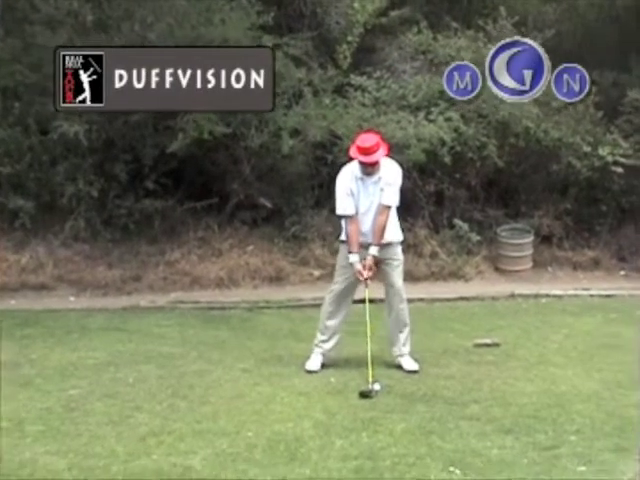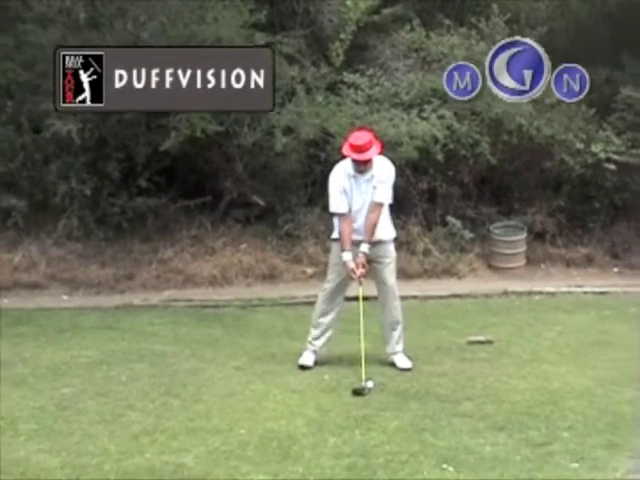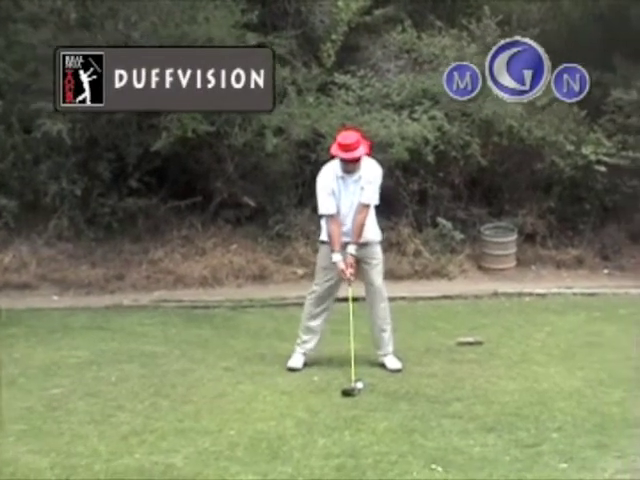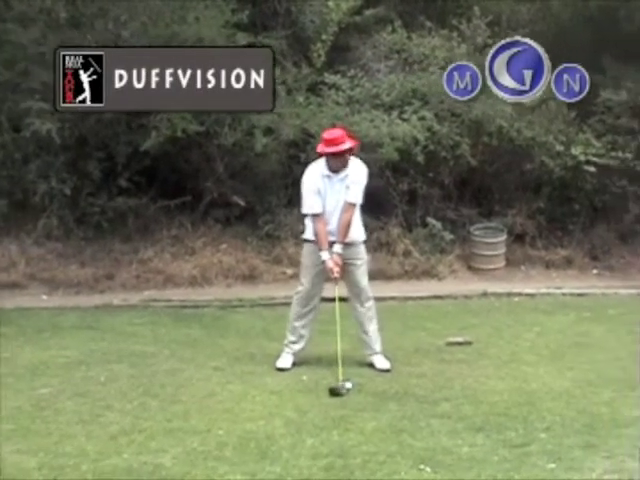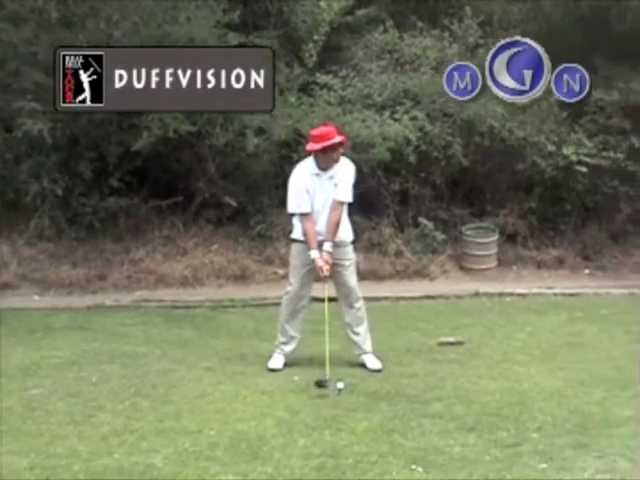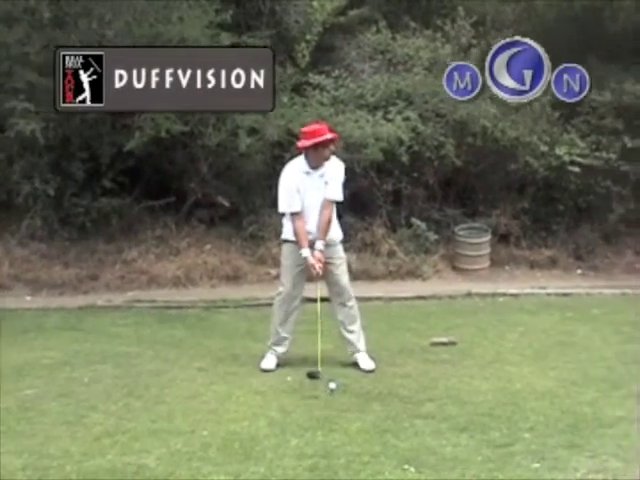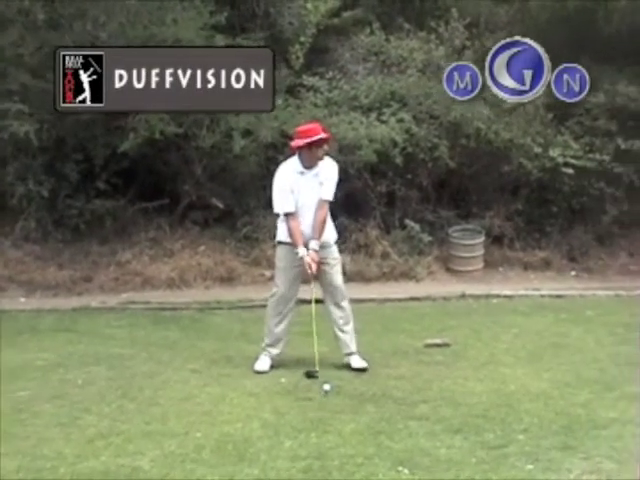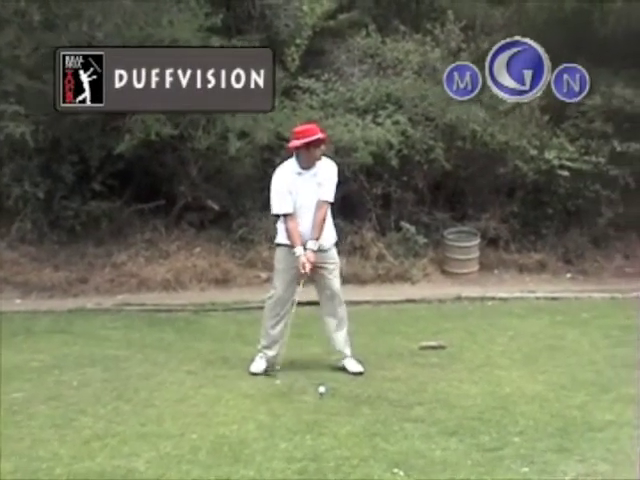
dt=0.2s
person 1, frame 1
left shoulder: (393, 170)
right shoulder: (346, 176)
left elbow: (383, 213)
right elbow: (350, 220)
left wrist: (374, 252)
right wrist: (355, 257)
left hip: (388, 243)
right hip: (354, 242)
left knee: (397, 296)
right knee: (338, 295)
left ankle: (402, 352)
right ankle: (320, 350)
person 1, frame 2
left shoulder: (385, 168)
right shoulder: (338, 174)
left elbow: (375, 211)
right elbow: (344, 218)
left wrist: (364, 250)
right wrist: (348, 256)
left hip: (380, 240)
right hip: (346, 240)
left knee: (390, 293)
right knee: (331, 291)
left ankle: (396, 350)
right ankle: (312, 348)
person 1, frame 3
left shoulder: (372, 169)
right shoulder: (326, 176)
left elbow: (363, 212)
right elbow: (332, 220)
left wrist: (352, 251)
right wrist: (337, 257)
left hip: (367, 242)
right hip: (333, 241)
left knee: (378, 294)
right knee: (320, 294)
left ankle: (386, 351)
right ankle: (302, 349)
person 1, frame 4
left shoulder: (358, 169)
right shoulder: (312, 175)
left elbow: (348, 211)
right elbow: (318, 219)
left wrist: (338, 250)
right wrist: (325, 256)
left hip: (351, 241)
right hip: (317, 241)
left knee: (363, 294)
right knee: (305, 294)
left ankle: (374, 351)
right ankle: (290, 350)
person 1, frame 5
left shoulder: (346, 168)
right shoulder: (300, 174)
left elbow: (337, 210)
right elbow: (305, 218)
left wrist: (328, 249)
right wrist: (315, 254)
left hip: (339, 241)
right hip: (305, 242)
left knee: (352, 294)
right knee: (295, 295)
left ankle: (365, 351)
right ankle: (282, 350)
person 1, frame 6
left shoulder: (336, 167)
right shoulder: (291, 173)
left elbow: (327, 208)
right elbow: (296, 217)
left wrist: (319, 247)
right wrist: (306, 253)
left hip: (329, 241)
right hip: (296, 242)
left knee: (344, 293)
right knee: (287, 295)
left ankle: (359, 350)
right ankle: (274, 351)
person 1, frame 7
left shoulder: (330, 167)
right shoulder: (285, 173)
left elbow: (322, 208)
right elbow: (290, 217)
left wrist: (314, 247)
right wrist: (302, 252)
left hip: (324, 242)
right hip: (290, 243)
left knee: (338, 293)
right knee: (281, 296)
left ankle: (350, 352)
right ankle: (268, 352)
person 1, frame 8
left shoulder: (328, 168)
right shoulder: (283, 175)
left elbow: (322, 209)
right elbow: (288, 217)
left wrist: (312, 248)
right wrist: (300, 252)
left hip: (324, 244)
right hip: (290, 245)
left knee: (334, 297)
right knee: (278, 299)
left ankle: (344, 355)
right ankle: (265, 354)
